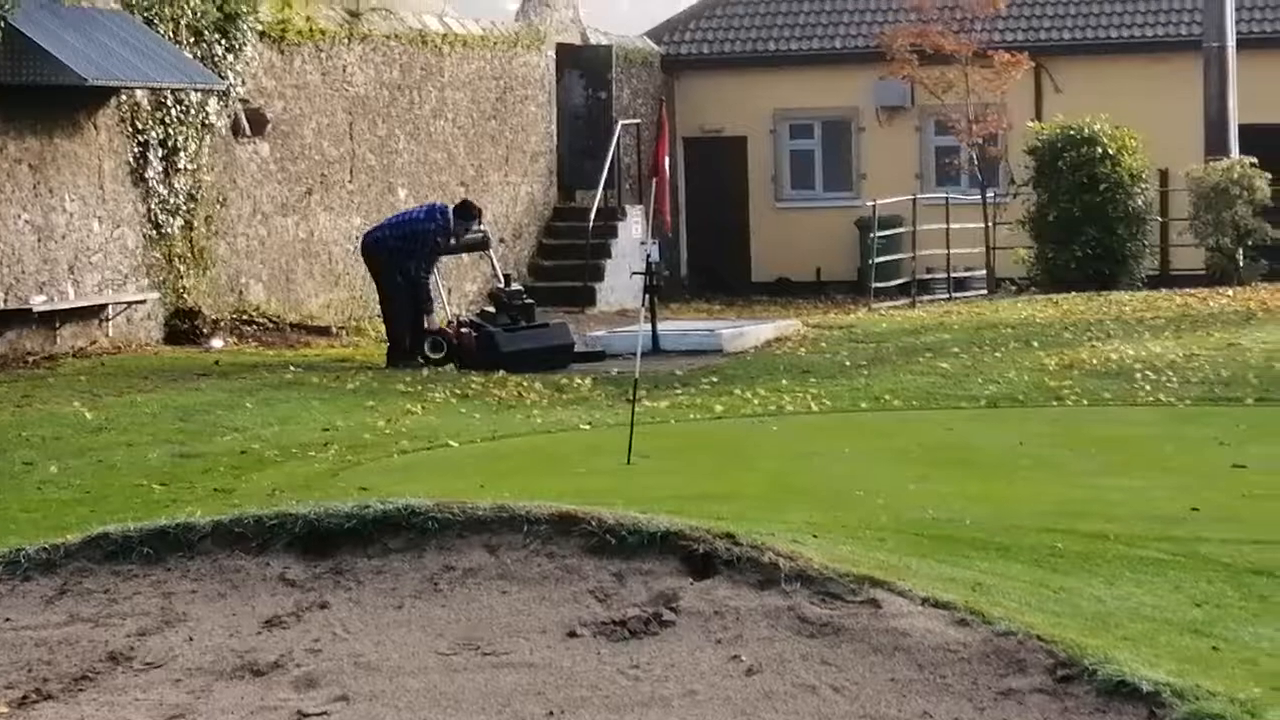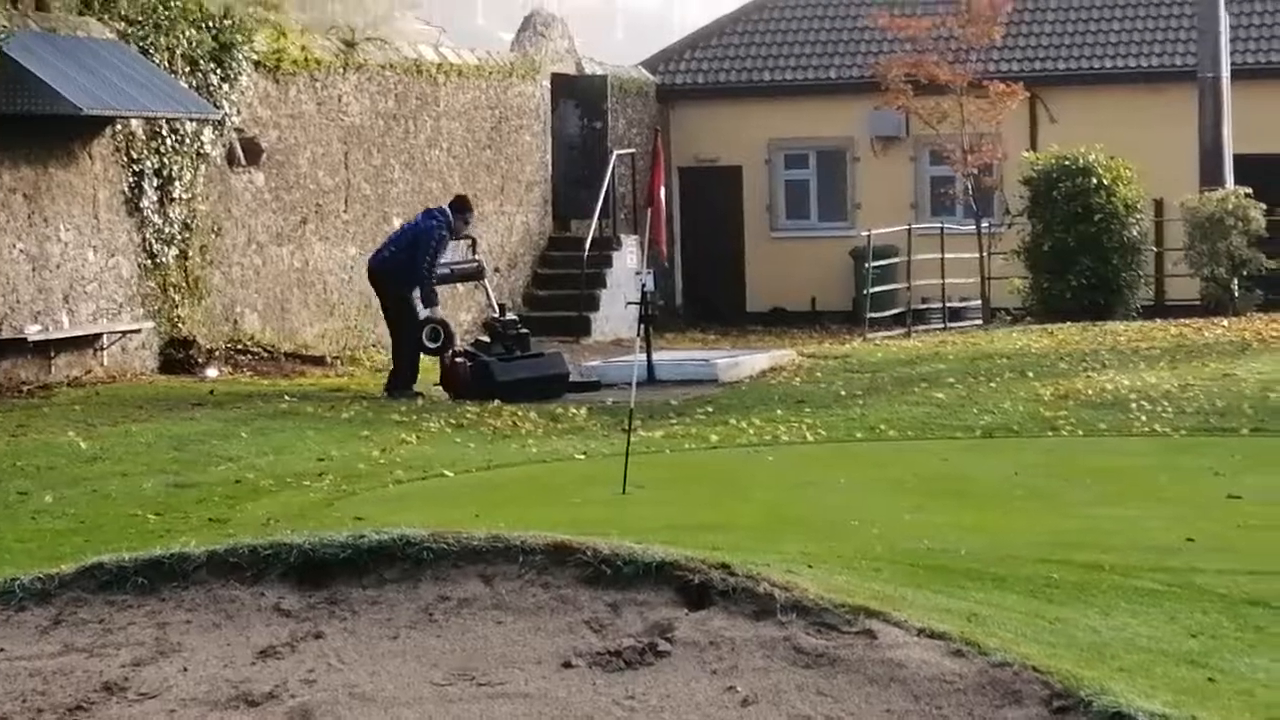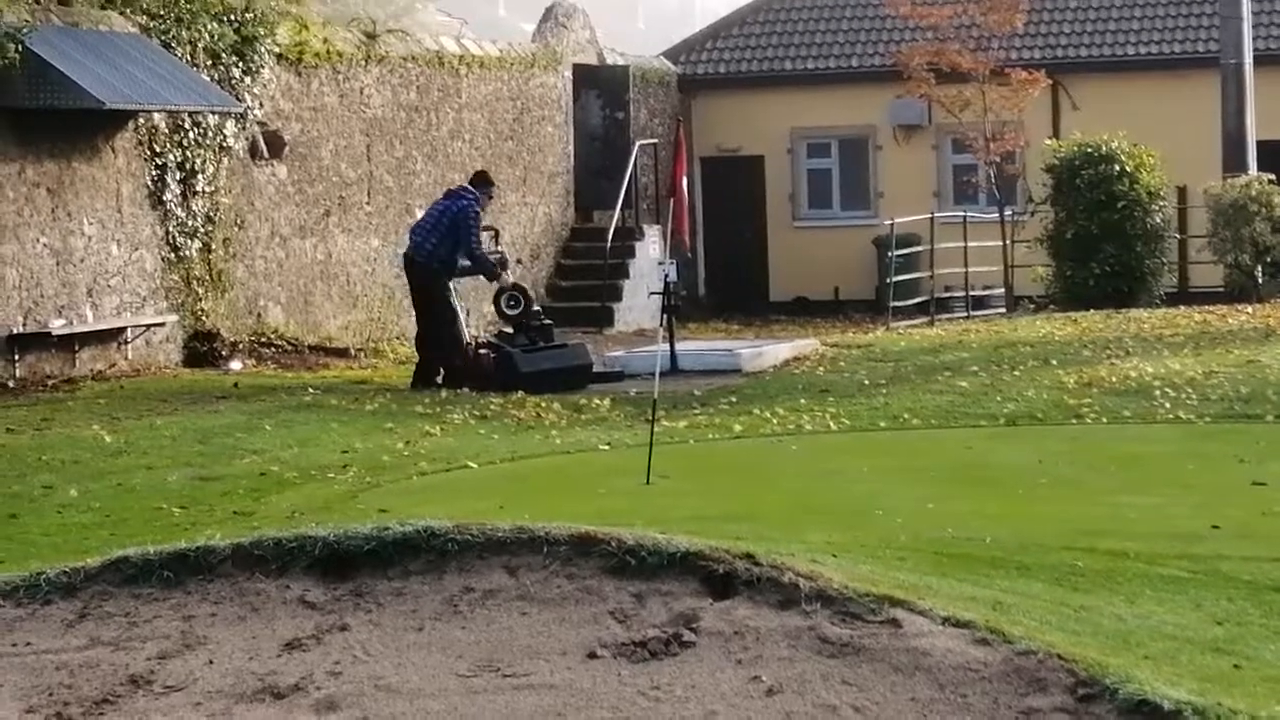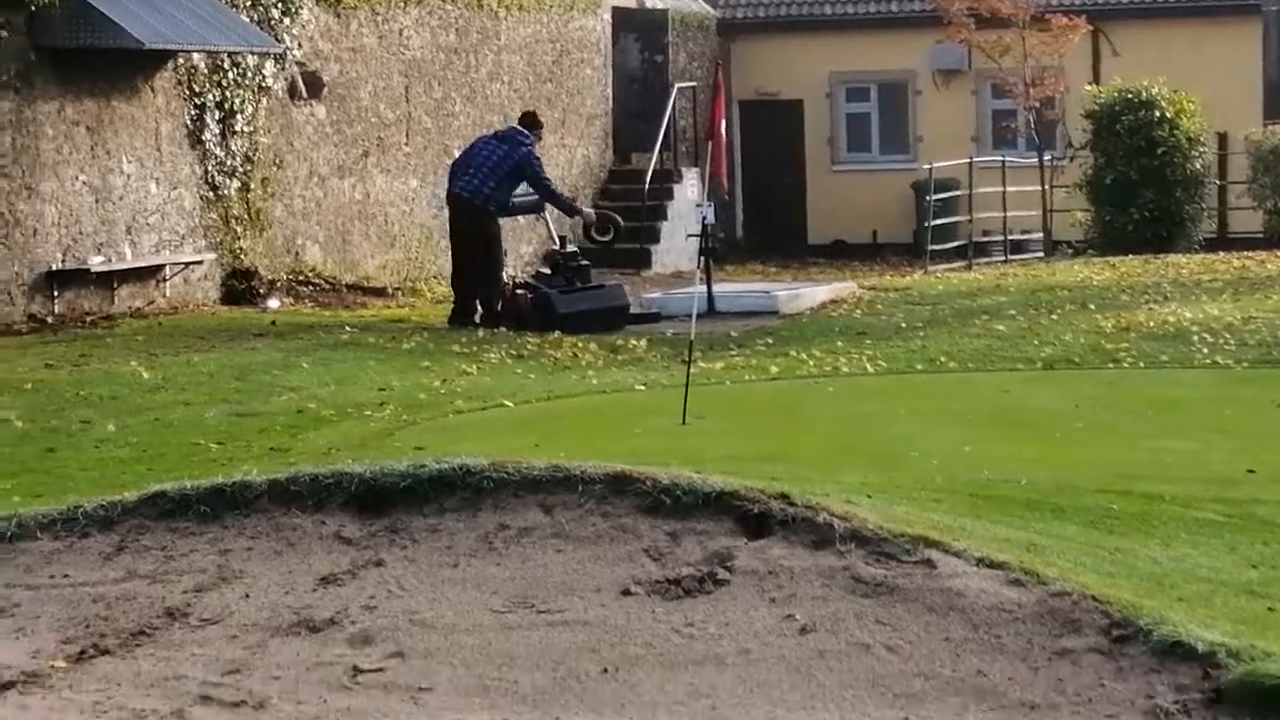
dt=0.3s
person 1, frame 1
left shoulder: (441, 215)
right shoulder: (433, 231)
right elbow: (421, 274)
right wrist: (430, 315)
left hip: (390, 250)
right hip: (378, 249)
left knee: (413, 300)
right knee: (398, 302)
left ankle: (410, 355)
right ankle: (399, 357)
person 1, frame 2
left shoulder: (435, 223)
right shoulder: (437, 230)
right elbow: (424, 270)
right wrist: (432, 305)
left hip: (387, 272)
right hip: (389, 274)
left knee: (410, 328)
right knee: (410, 328)
left ankle: (403, 384)
right ankle: (399, 385)
person 1, frame 3
left shoulder: (446, 201)
right shoulder: (469, 209)
left elbow: (416, 230)
right elbow: (473, 250)
right wrist: (497, 275)
left hip: (413, 262)
right hip: (431, 268)
left knee: (428, 323)
right knee: (448, 325)
left ankle: (424, 377)
right ankle: (454, 378)
person 1, frame 4
left shoulder: (487, 140)
right shoulder: (525, 153)
left elbow: (457, 165)
right elbow: (547, 190)
left wrist: (453, 196)
right wrist: (578, 211)
left hip: (458, 201)
right hip: (482, 209)
left knee: (465, 262)
right knee: (490, 265)
left ankle: (462, 314)
right ankle: (490, 318)
